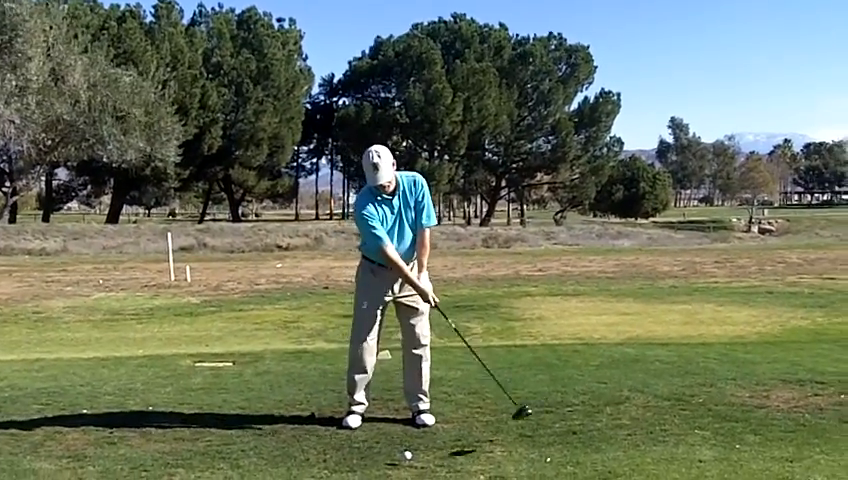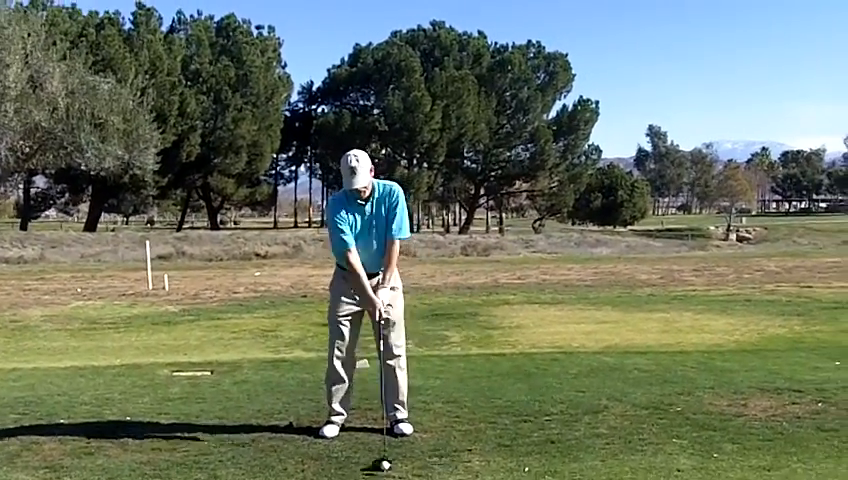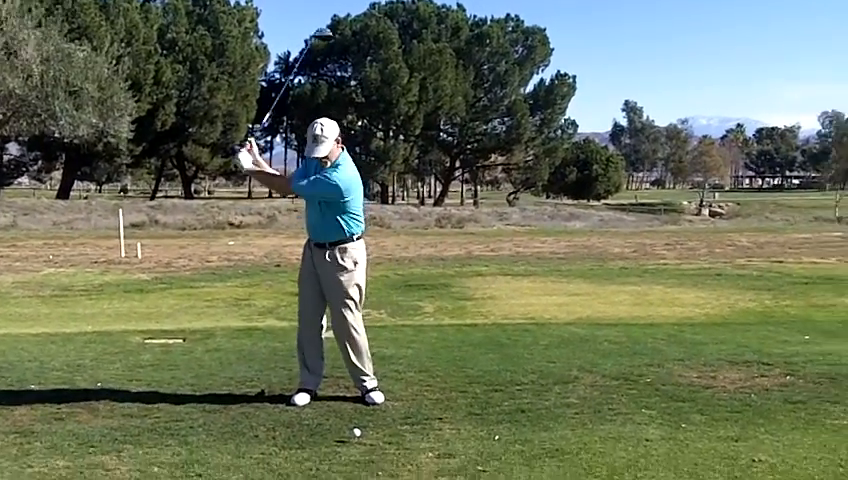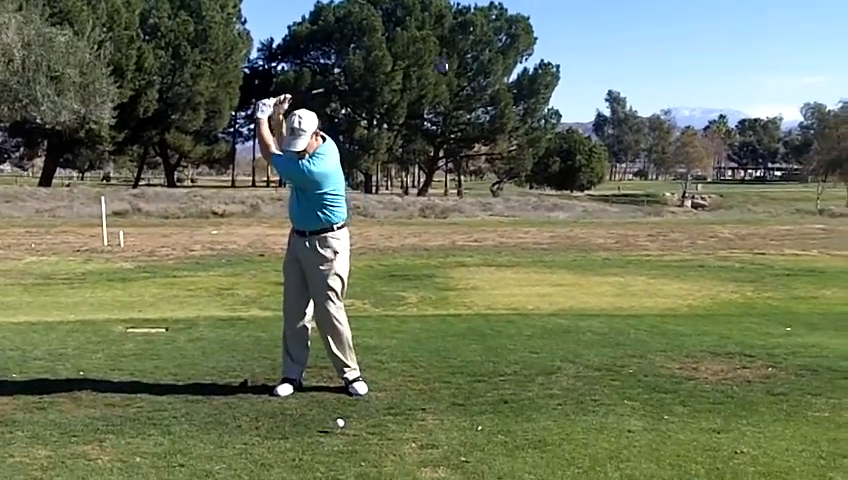
dt=0.5s
person 1, frame 1
left shoulder: (416, 183)
right shoulder: (364, 204)
left elbow: (423, 232)
right elbow: (386, 251)
left wrist: (423, 274)
right wrist: (417, 285)
left hip: (412, 268)
right hip: (374, 272)
left knee: (418, 340)
right knee: (363, 340)
left ankle: (419, 405)
right ankle: (357, 404)
person 1, frame 2
left shoulder: (393, 193)
right shoulder: (337, 205)
left elbow: (393, 244)
right elbow: (349, 255)
left wrist: (385, 287)
right wrist: (368, 296)
left hip: (384, 280)
right hip: (348, 281)
left knee: (393, 350)
right knee: (340, 351)
left ankle: (397, 414)
right ankle: (336, 415)
person 1, frame 3
left shoulder: (338, 178)
right shoulder: (318, 161)
left elbow: (288, 187)
right elbow: (290, 180)
left wrist: (253, 171)
right wrist: (258, 163)
left hip: (343, 254)
right hip: (314, 249)
left knee: (346, 320)
right knee: (309, 320)
left ankle: (367, 383)
right ankle: (308, 384)
person 1, frame 4
left shoulder: (312, 169)
right shoulder: (325, 143)
left elbow: (270, 154)
right elbow: (282, 149)
left wrist: (261, 119)
right wrist: (277, 116)
left hip: (326, 243)
right hip: (299, 238)
left knee: (328, 310)
right knee: (294, 310)
left ankle: (351, 374)
right ankle: (292, 374)
